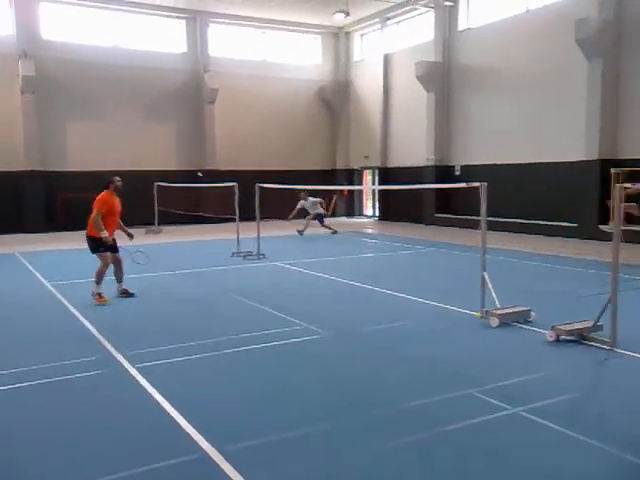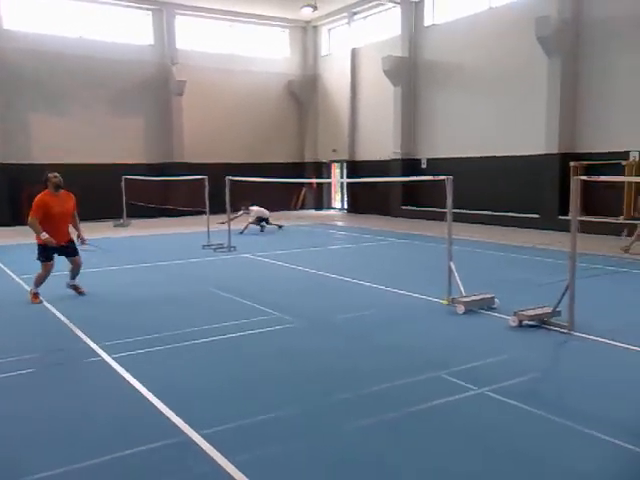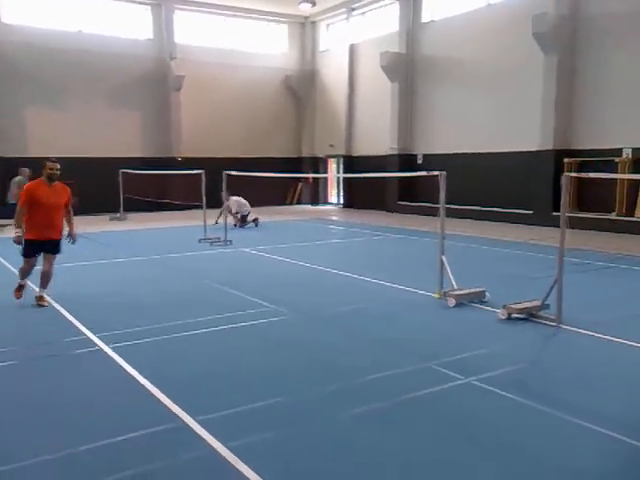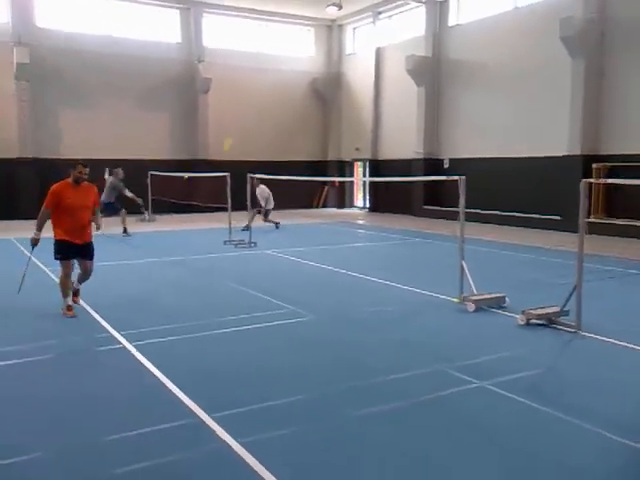
dt=0.4s
person 1, frame 1
left shoulder: (116, 199)
right shoulder: (104, 198)
right elbow: (95, 217)
left wrist: (126, 231)
right wrist: (104, 233)
left hip: (107, 237)
right hip: (96, 236)
left knee: (118, 261)
right knee: (106, 261)
left ankle: (120, 289)
right ankle: (97, 292)
person 1, frame 2
left shoulder: (70, 197)
right shoulder: (41, 199)
left elbow: (74, 217)
right elbow: (32, 221)
left wrist: (79, 233)
right wrist: (43, 236)
left hip: (65, 239)
right hip: (46, 241)
left knee: (78, 263)
right knee: (47, 270)
left ankle: (72, 282)
right ankle: (34, 291)
person 1, frame 3
left shoulder: (65, 190)
right shoulder: (31, 188)
left elbow: (68, 211)
right elbow: (20, 212)
left wrist: (71, 228)
right wrist: (18, 232)
left hip: (55, 236)
right hip: (33, 235)
left knee: (48, 267)
right knee: (28, 267)
left ankle: (41, 294)
right ankle: (21, 283)
person 1, frame 4
left shoulder: (92, 190)
right shoulder: (57, 189)
left elbow: (96, 211)
right elbow: (44, 213)
left wrist: (98, 221)
right wrist: (36, 233)
left hip: (85, 238)
right hip: (64, 238)
left knee: (88, 270)
right knee: (67, 271)
left ankle: (76, 286)
right ankle: (67, 304)
